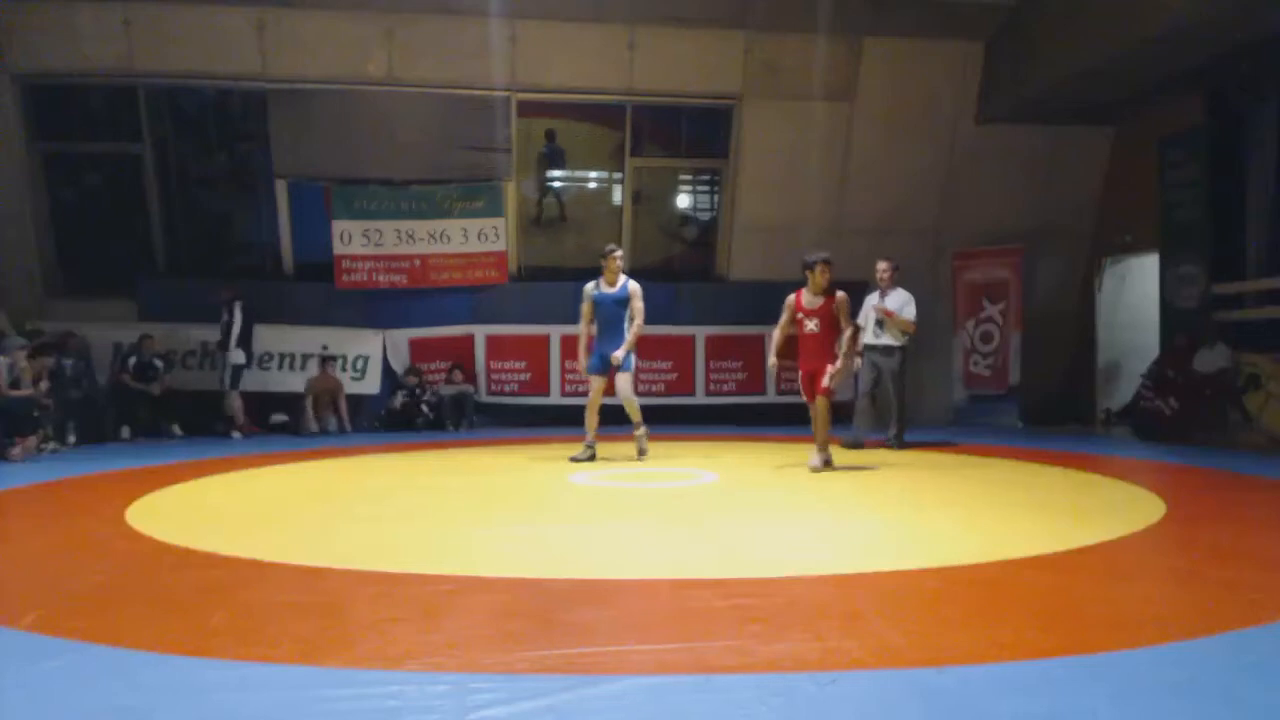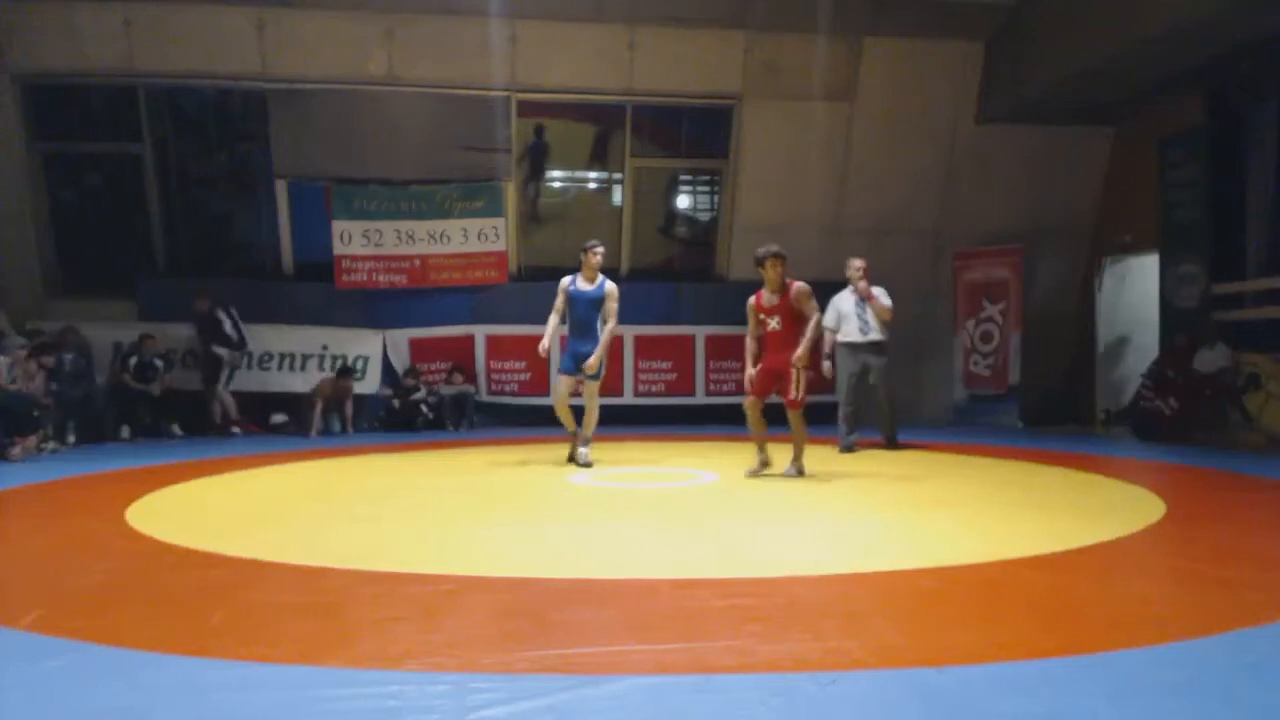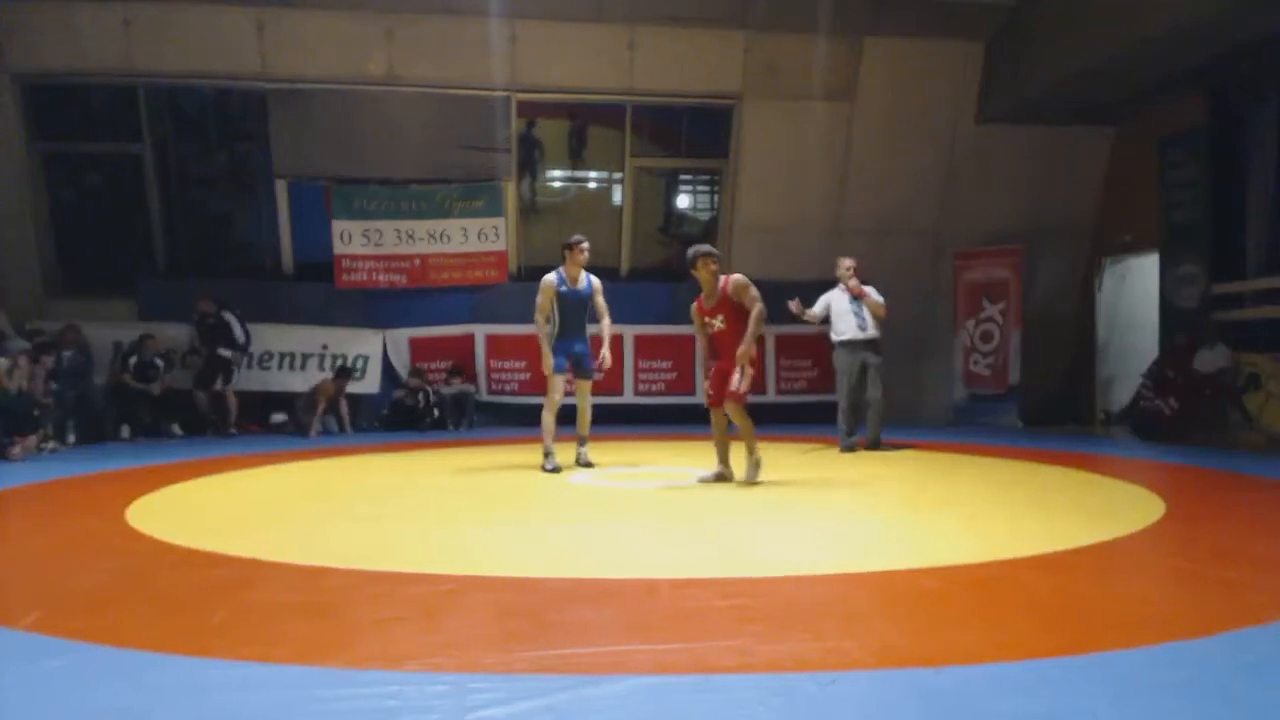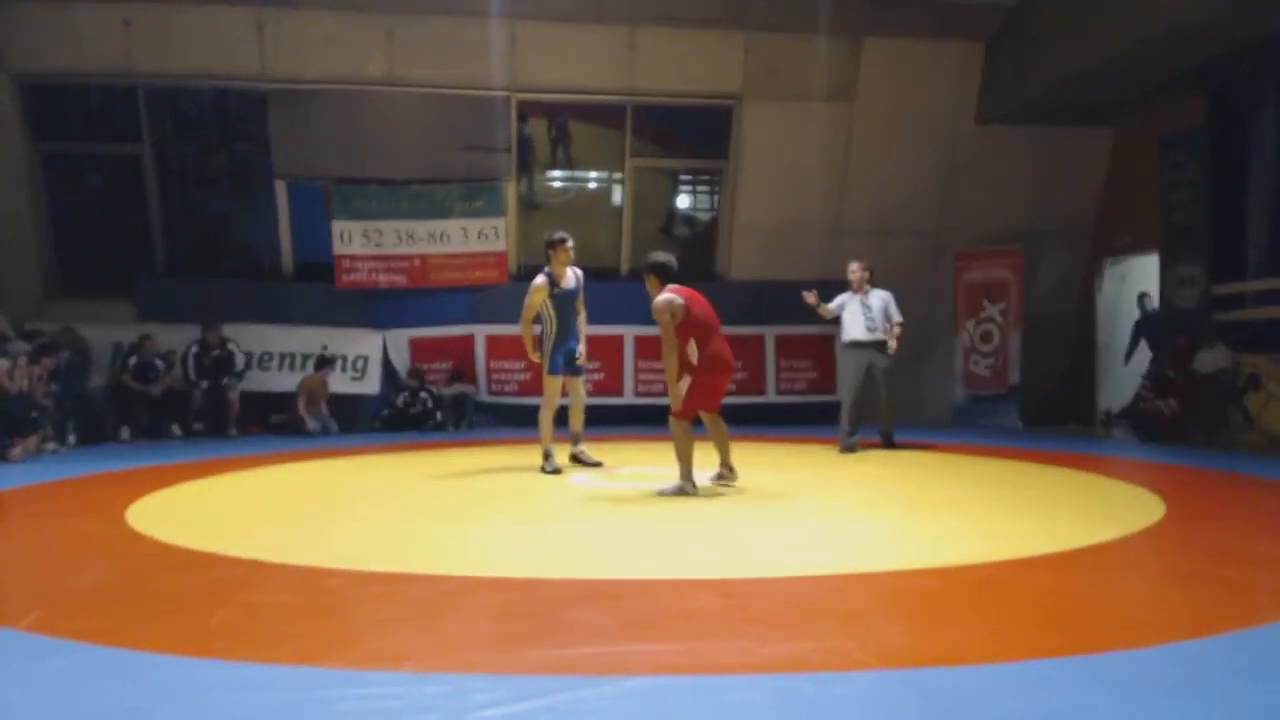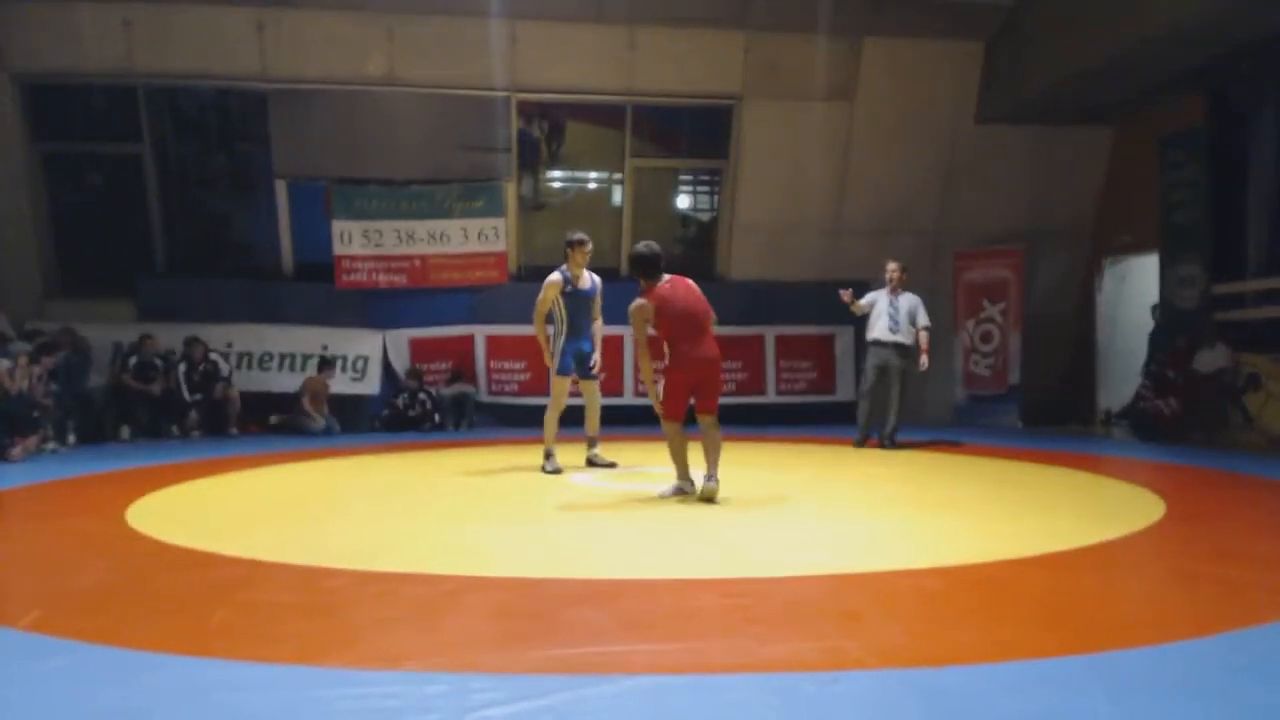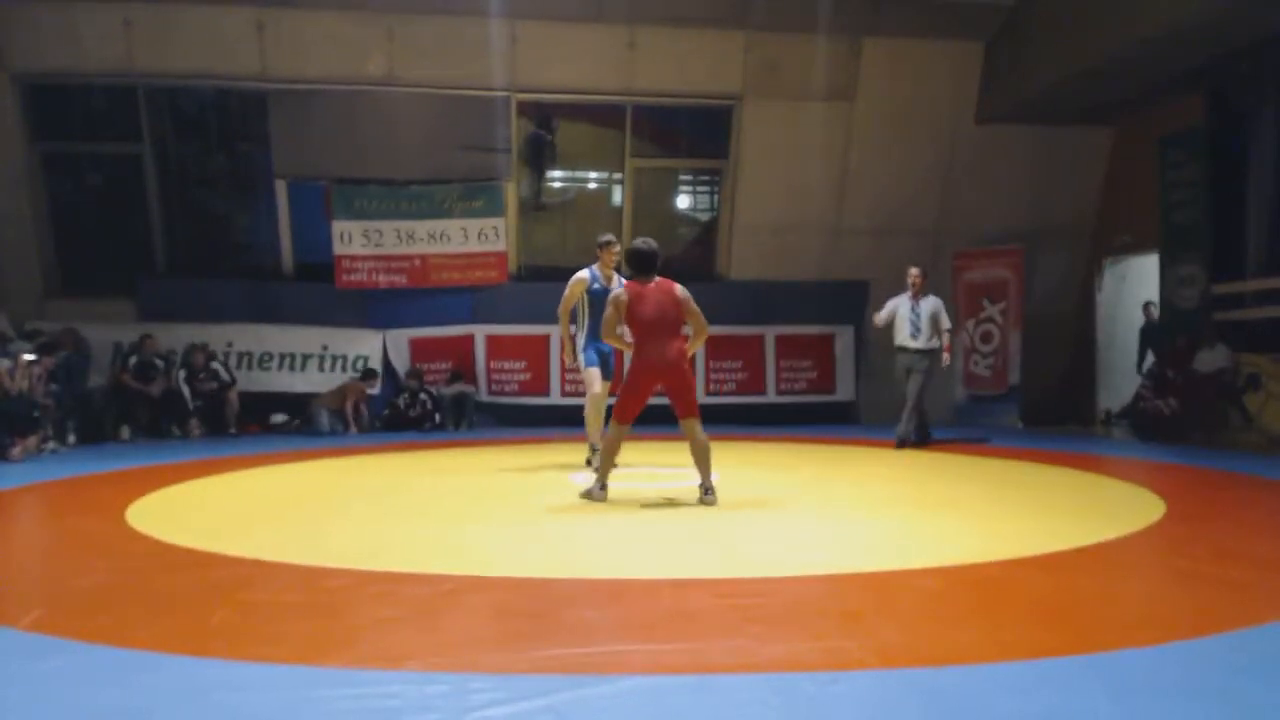
dt=0.5s
person 1, frame 1
left shoulder: (839, 298)
right shoulder: (793, 300)
left elbow: (848, 328)
right elbow: (781, 329)
left wrist: (842, 357)
right wrist: (773, 354)
left hip: (829, 361)
right hip: (805, 363)
left knee: (821, 402)
right knee: (814, 409)
left ankle: (818, 453)
right ankle: (825, 454)
person 1, frame 2
left shoulder: (799, 290)
right shoulder: (754, 301)
left elbow: (814, 317)
right elbow: (752, 336)
left wrist: (805, 346)
right wrist: (749, 366)
left hip: (794, 360)
right hip: (769, 360)
left knee: (793, 411)
right knee: (750, 404)
left ankle: (797, 462)
right ankle: (762, 456)
person 1, frame 3
left shoulder: (737, 283)
right shoulder: (697, 307)
left elbow: (758, 309)
right elbow: (703, 342)
left wrist: (748, 343)
right wrist: (706, 375)
left hip: (742, 356)
right hip: (719, 360)
left knee: (732, 406)
right knee: (716, 413)
left ankle: (753, 455)
right ankle: (723, 467)
person 1, frame 4
left shoulder: (662, 302)
right shoulder: (687, 295)
left elbow: (670, 346)
left wrist: (672, 387)
right wrist: (679, 381)
left hip: (702, 364)
right hip: (723, 360)
left knee: (678, 419)
right knee: (709, 413)
left ankle: (686, 482)
right ankle: (726, 468)
person 1, frame 5
left shoulder: (640, 305)
right shoulder: (689, 284)
left elbow: (642, 350)
right elbow: (711, 319)
left wrist: (650, 386)
left hip: (680, 363)
right hip: (710, 358)
left knee: (672, 421)
right knee: (708, 419)
left ankle: (684, 481)
right ankle: (711, 478)
person 1, frame 6
left shoulder: (620, 295)
right shoulder: (678, 290)
left elbow: (607, 334)
right elbow: (702, 329)
left hip: (644, 365)
right hip: (676, 363)
left knee: (619, 422)
right knee: (692, 424)
left ankle: (600, 485)
right ankle: (707, 487)
person 2, frame 1
left shoulder: (632, 286)
right shoulder: (590, 288)
left elbow: (638, 322)
right elbow: (585, 321)
left wrist: (624, 349)
right wrist: (581, 352)
left hip: (623, 348)
right hip: (599, 348)
left knee: (624, 393)
right knee: (593, 398)
left ankle: (639, 429)
right ankle: (589, 447)
person 2, frame 2
left shoulder: (609, 287)
right shoulder: (567, 282)
left elbow: (611, 323)
right elbow: (556, 313)
left wrist: (598, 354)
right wrist: (546, 338)
left hip: (593, 348)
right hip: (571, 346)
left knee: (591, 400)
right knee: (559, 399)
left ankle: (583, 450)
right ankle: (575, 436)
person 2, frame 3
left shoulder: (594, 282)
right shoulder: (551, 281)
left elbow: (604, 317)
right elbow: (540, 318)
left wrist: (606, 347)
right wrist: (546, 352)
left hip: (581, 344)
right hip: (558, 345)
left knee: (585, 399)
right knee: (554, 399)
left ankle: (581, 450)
right ankle: (548, 455)
person 2, frame 4
left shoulder: (577, 274)
right shoulder: (541, 283)
right elbow: (526, 320)
left wrist: (582, 342)
right wrist: (530, 350)
left hip: (572, 342)
right hip: (553, 343)
left knee: (579, 397)
right knee: (551, 400)
left ankle: (577, 450)
right ankle: (547, 457)
person 2, frame 5
left shoulder: (595, 281)
right shoulder: (556, 280)
left elbow: (597, 318)
right elbow: (538, 315)
left wrist: (597, 349)
right wrist: (546, 349)
left hip: (587, 345)
right hip: (566, 345)
left knee: (594, 400)
right knee: (558, 401)
left ankle: (593, 453)
right ankle: (549, 455)
person 2, frame 6
left shoulder: (622, 285)
right shoulder: (583, 278)
right elbow: (563, 310)
right wrist: (567, 344)
left hip: (608, 345)
right hip: (587, 343)
left knee: (602, 400)
right knee: (594, 392)
left ankle: (594, 454)
right ankle: (594, 449)
person 3, frame 1
left shoulder: (904, 297)
right shoulder: (869, 299)
left elbow: (910, 327)
right elbow: (863, 328)
left wrist: (888, 313)
right wrist: (858, 353)
left hip: (892, 353)
right hip: (870, 352)
left knee: (896, 397)
right knee: (864, 394)
left ankle: (895, 438)
right ankle: (858, 437)
person 3, frame 2
left shoulder: (878, 292)
right shoulder: (838, 299)
left elbow: (887, 316)
right elbow: (830, 330)
left wrist: (869, 296)
right wrist: (827, 356)
left hip: (875, 350)
right hip: (849, 351)
left knee: (884, 396)
right knee: (846, 398)
left ankle: (890, 437)
right ankle: (846, 441)
person 3, frame 3
left shoulder: (869, 291)
right shoulder: (831, 297)
left elbow: (882, 312)
right elbow: (815, 315)
left wrist: (861, 294)
right wrist: (801, 311)
left hip: (871, 348)
right hip: (846, 349)
left knee: (874, 396)
right knee: (847, 396)
left ankle: (873, 439)
right ankle: (847, 440)
person 3, frame 4
left shoulder: (884, 296)
right shoulder: (845, 298)
left elbow: (897, 323)
right elbow: (829, 312)
left wrist: (894, 338)
right wrist: (817, 305)
left hip: (879, 350)
right hip: (853, 350)
left knee: (884, 396)
right knee: (850, 396)
left ankle: (887, 437)
right ankle: (848, 440)
person 3, frame 5
left shoulder: (913, 300)
right shoulder: (875, 296)
left elbow: (922, 328)
right elbow: (859, 309)
left wrist: (924, 352)
right wrist: (851, 301)
left hip: (900, 351)
right hip: (876, 349)
left knee: (894, 397)
right knee: (867, 391)
left ankle: (887, 437)
right ankle: (864, 433)
person 3, frame 6
left shoulder: (935, 303)
right shoulder: (897, 302)
left elbow: (945, 329)
right elbow: (882, 318)
left wrist: (946, 350)
right wrist: (878, 320)
left hip: (924, 355)
right hip: (904, 355)
left knee: (914, 395)
right knee: (913, 398)
left ankle: (903, 434)
right ankle: (922, 433)
